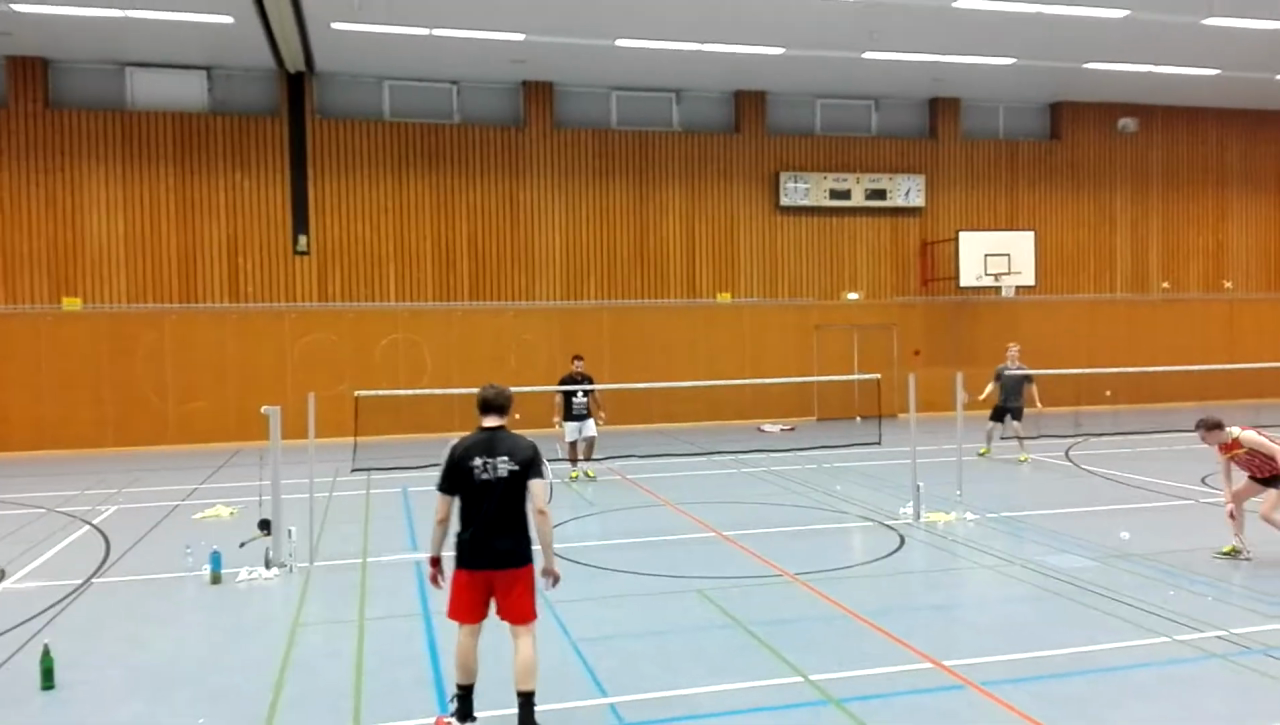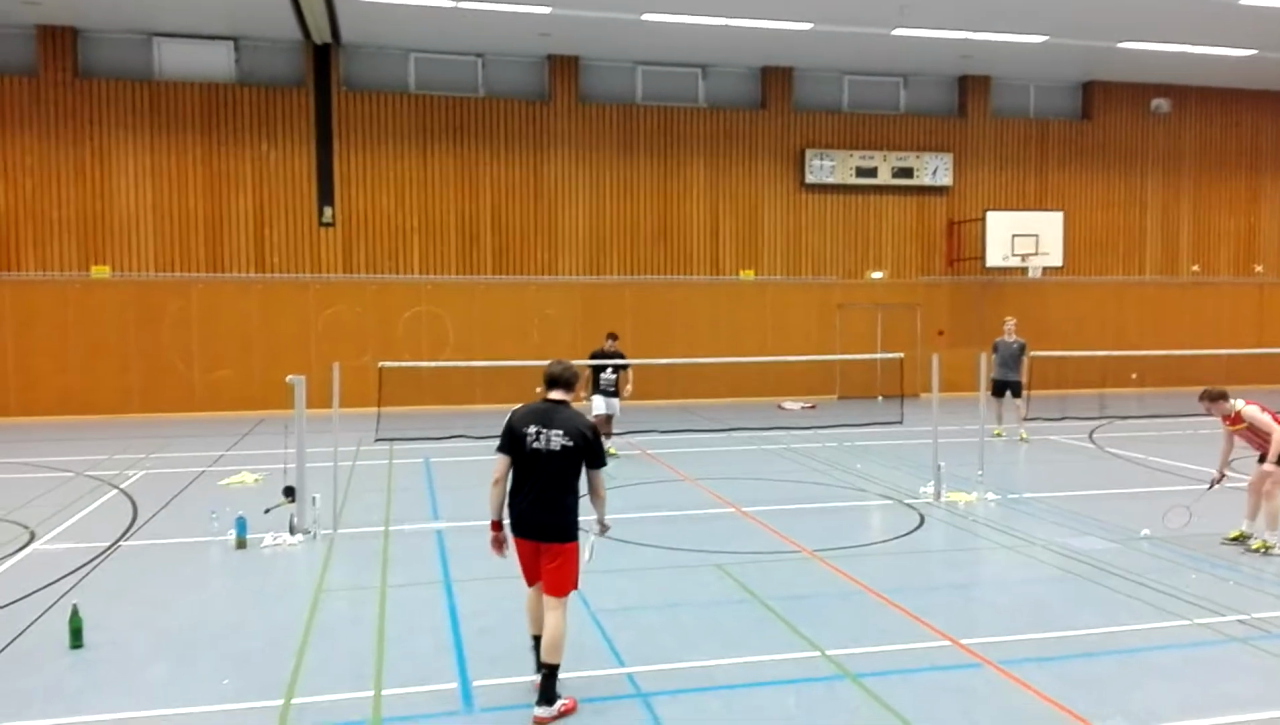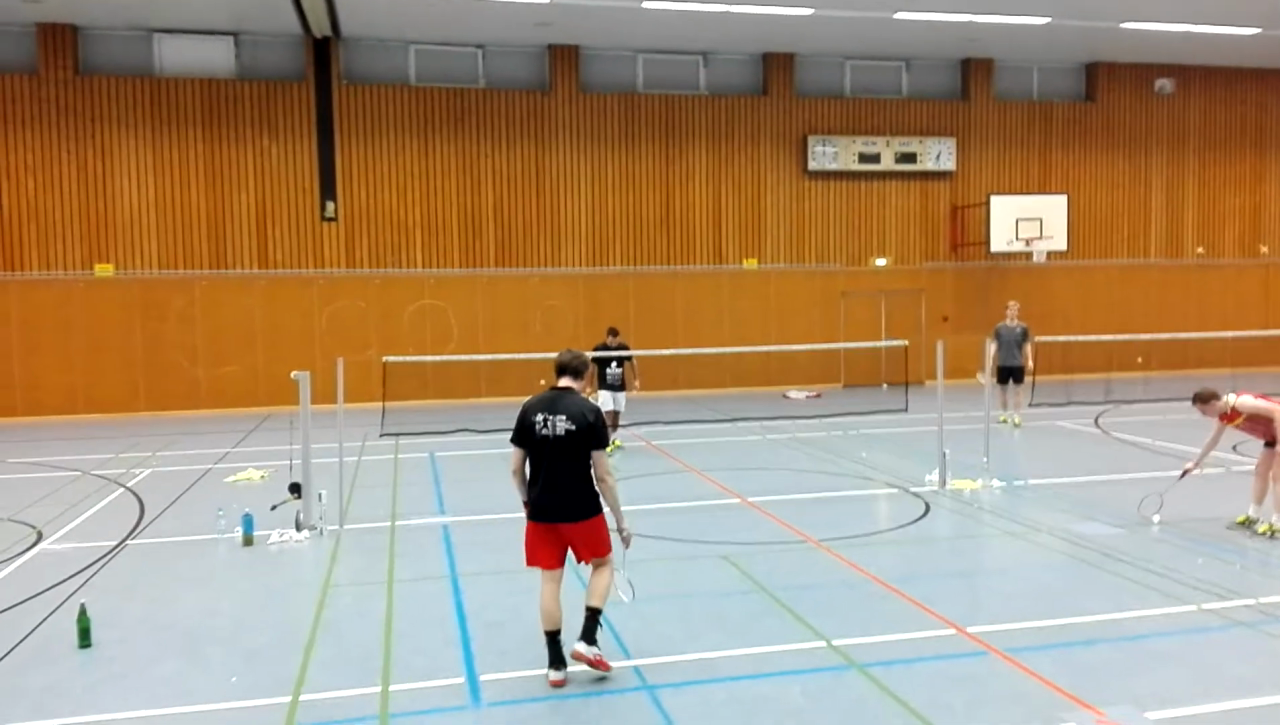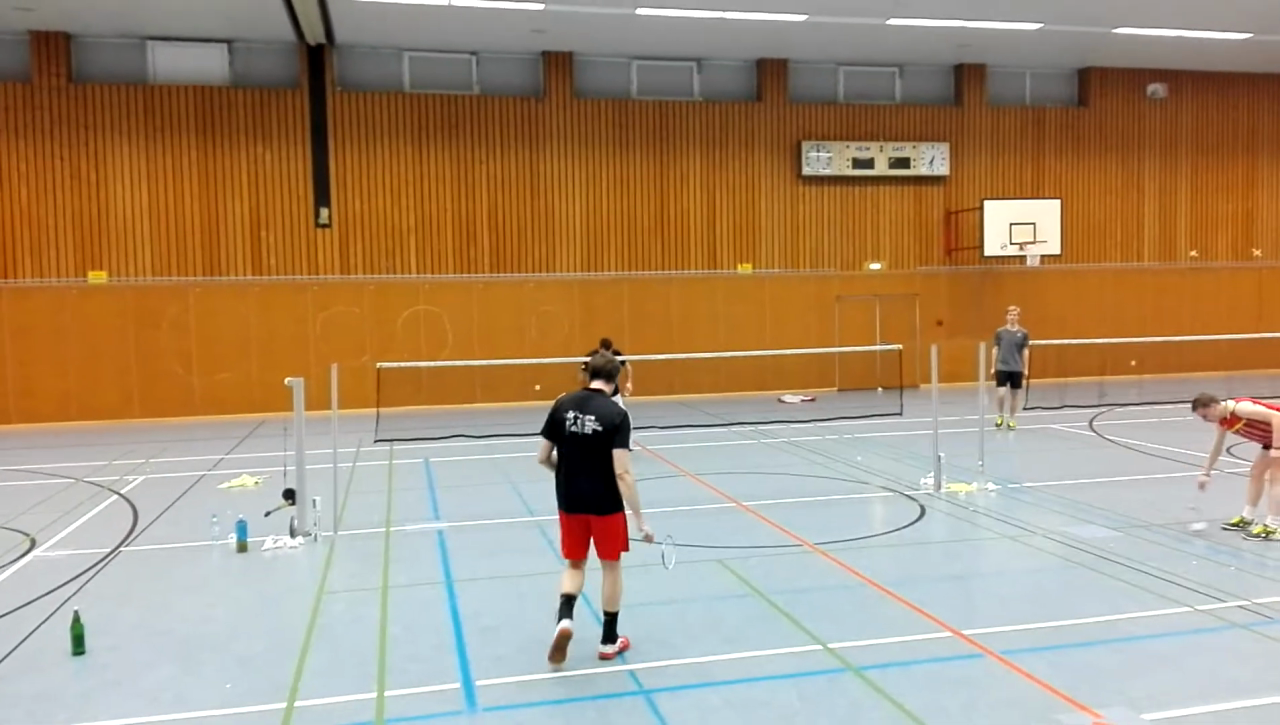
dt=0.5s
person 1, frame 1
left shoulder: (460, 450)
right shoulder: (526, 449)
left elbow: (443, 516)
right elbow: (540, 509)
left wrist: (434, 559)
right wrist: (549, 559)
left hip: (471, 558)
right hip: (515, 557)
left knee: (468, 632)
right knee: (523, 634)
person 1, frame 2
left shoulder: (518, 417)
right shoulder: (584, 426)
left elbow: (498, 478)
right elbow: (597, 489)
left wrist: (496, 523)
right wrist: (601, 518)
left hip: (523, 524)
right hip: (561, 529)
left knee: (535, 589)
right knee: (555, 605)
left ankle: (540, 669)
person 1, frame 3
left shoulder: (530, 408)
right shoulder: (589, 412)
left elbow: (517, 468)
right elbow: (602, 474)
left wrist: (529, 500)
right wrist: (620, 520)
left hip: (542, 511)
right hip: (581, 509)
left knee: (550, 580)
right knee: (602, 565)
left ankle: (556, 663)
right ankle: (587, 639)
person 1, frame 4
left shoulder: (562, 405)
right shoulder: (616, 414)
left elbow: (544, 457)
right elbow: (622, 472)
right wrist: (639, 519)
left hip: (569, 503)
right hip: (605, 505)
left knee: (575, 565)
right knee: (611, 567)
left ankle: (565, 619)
right ankle: (609, 640)
